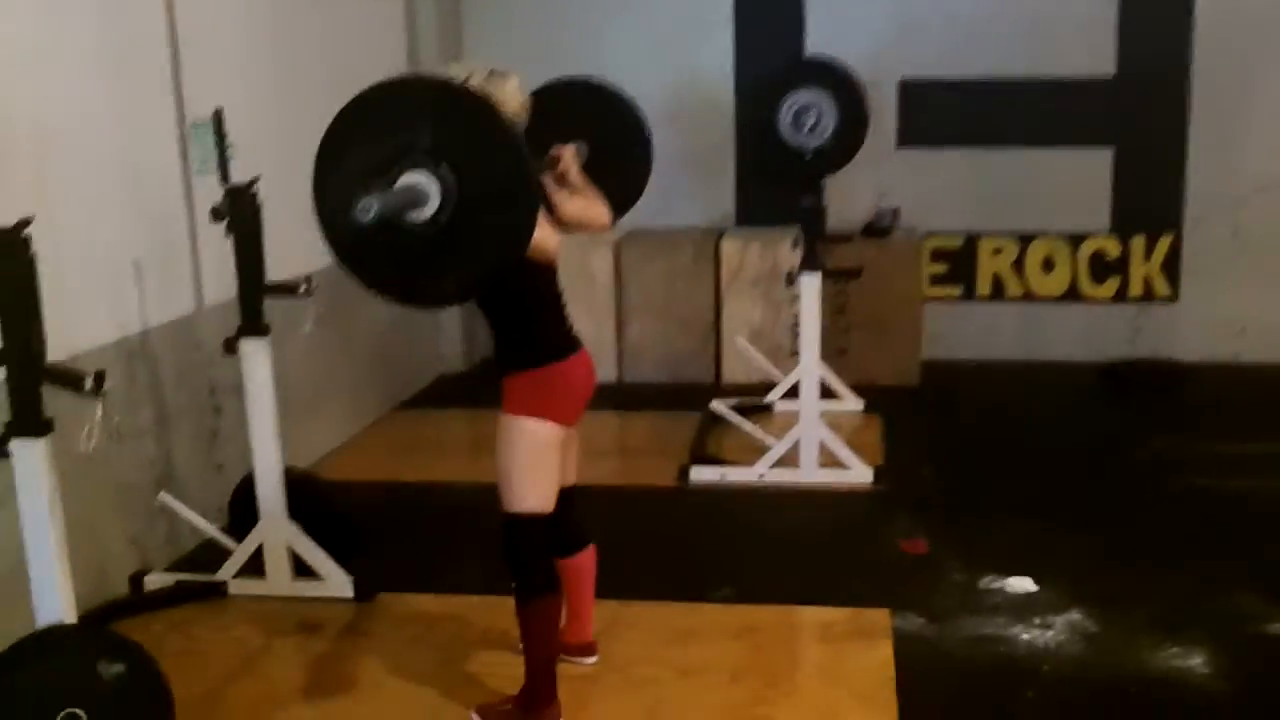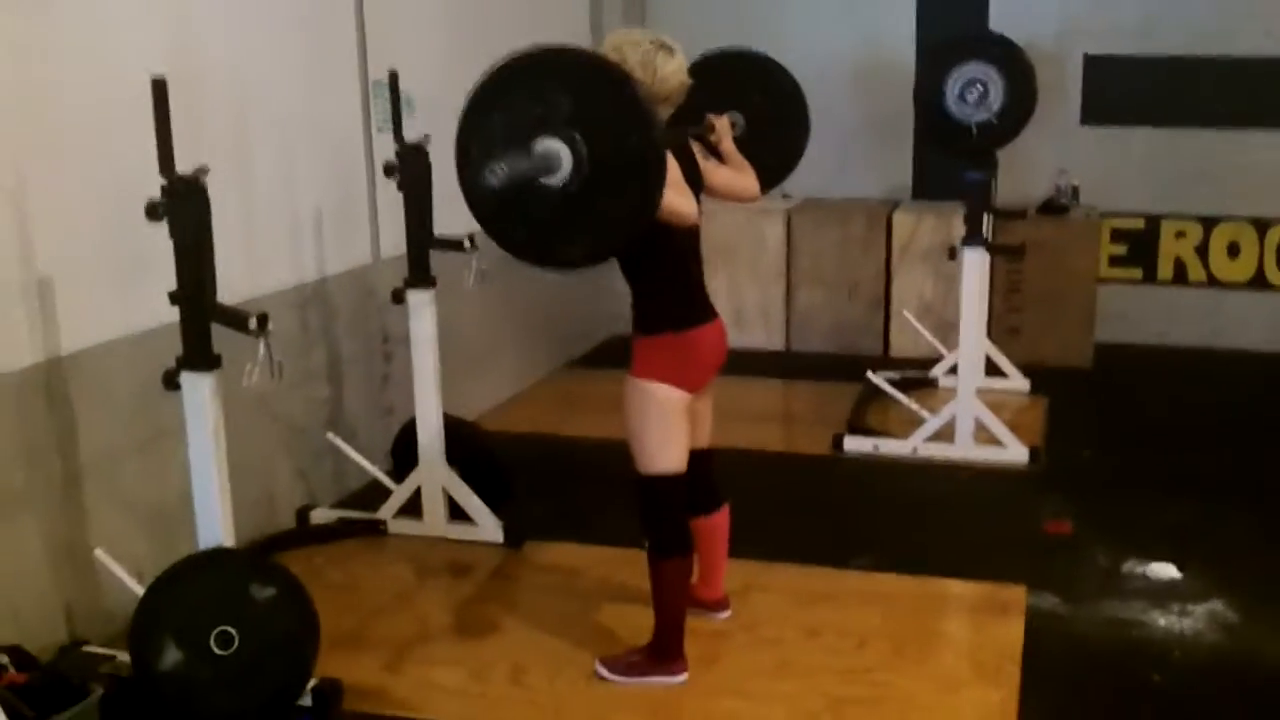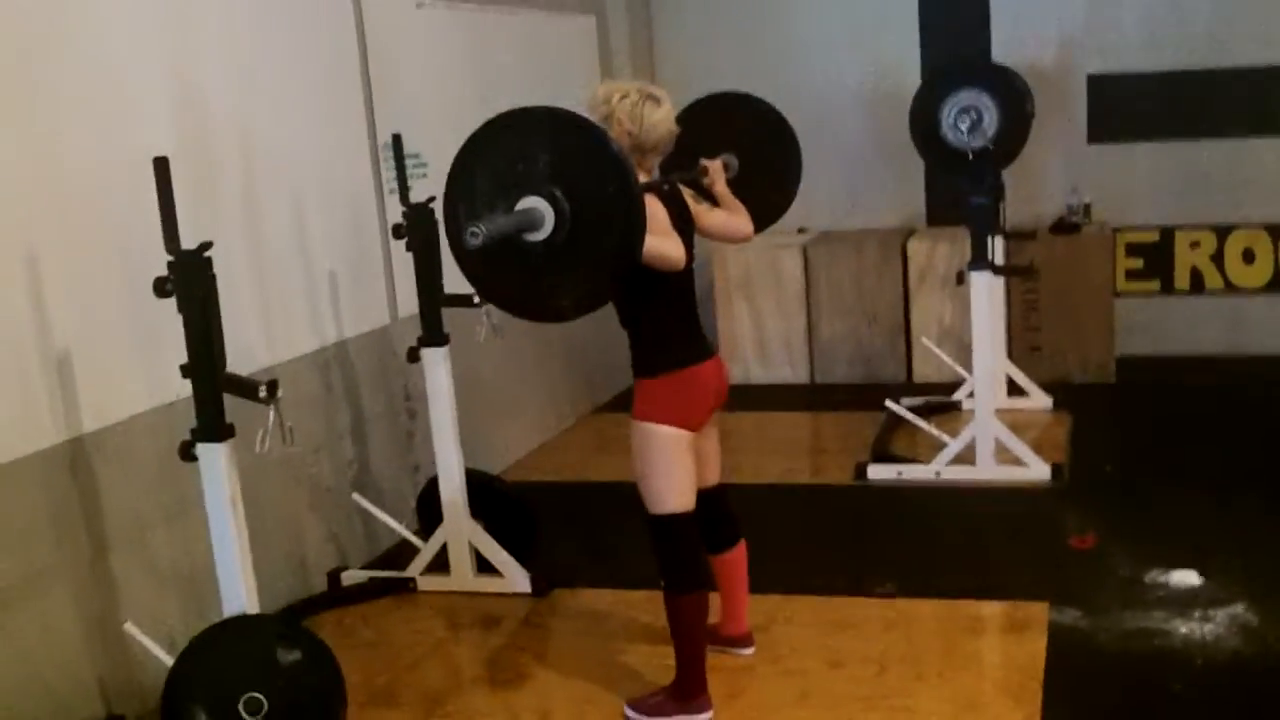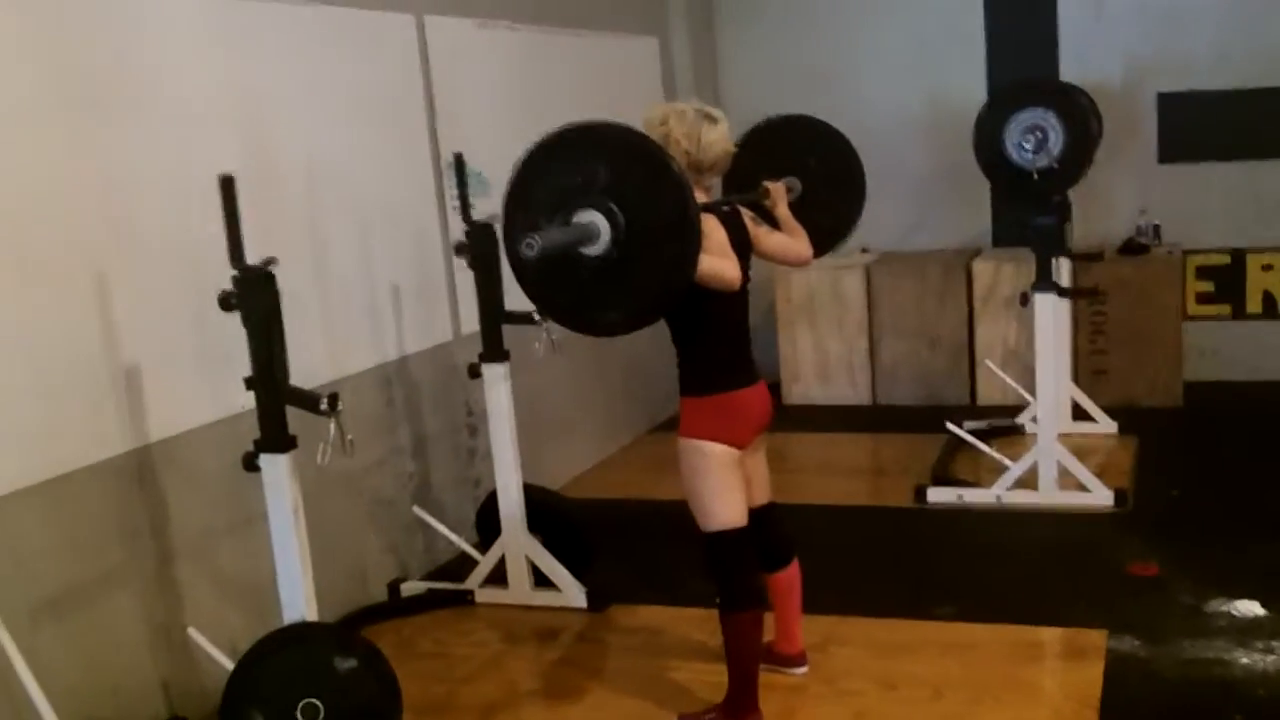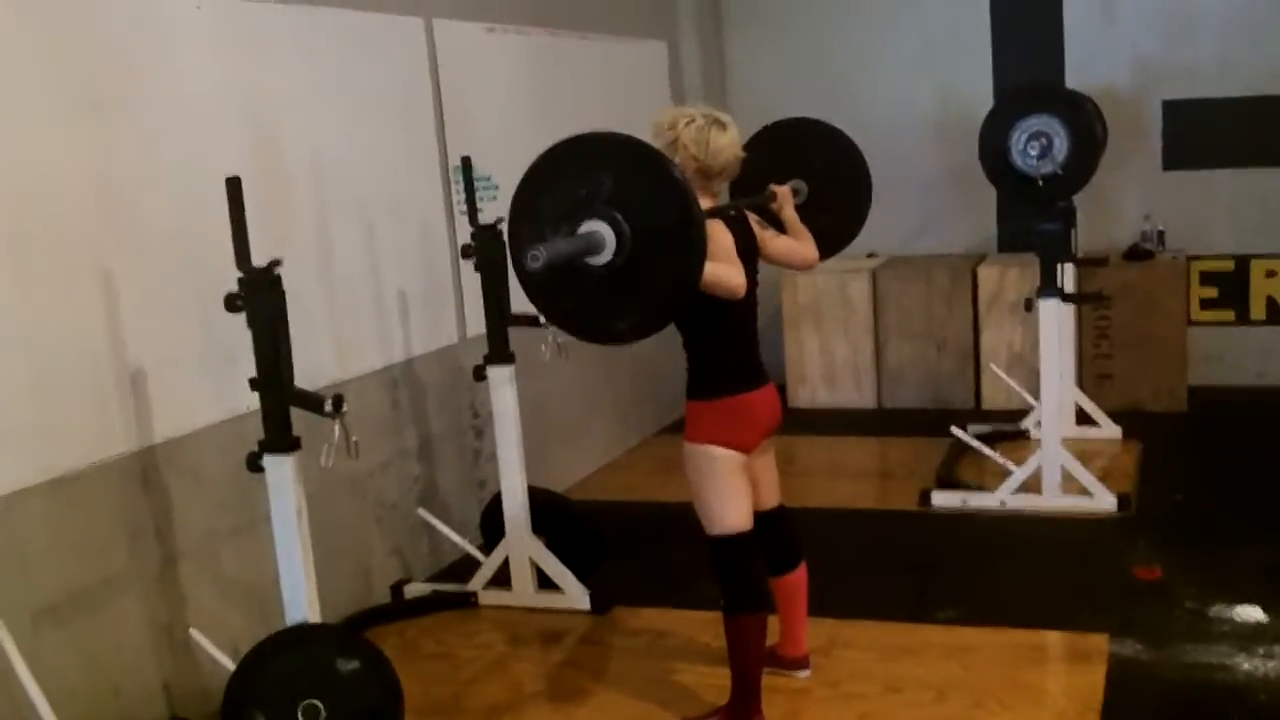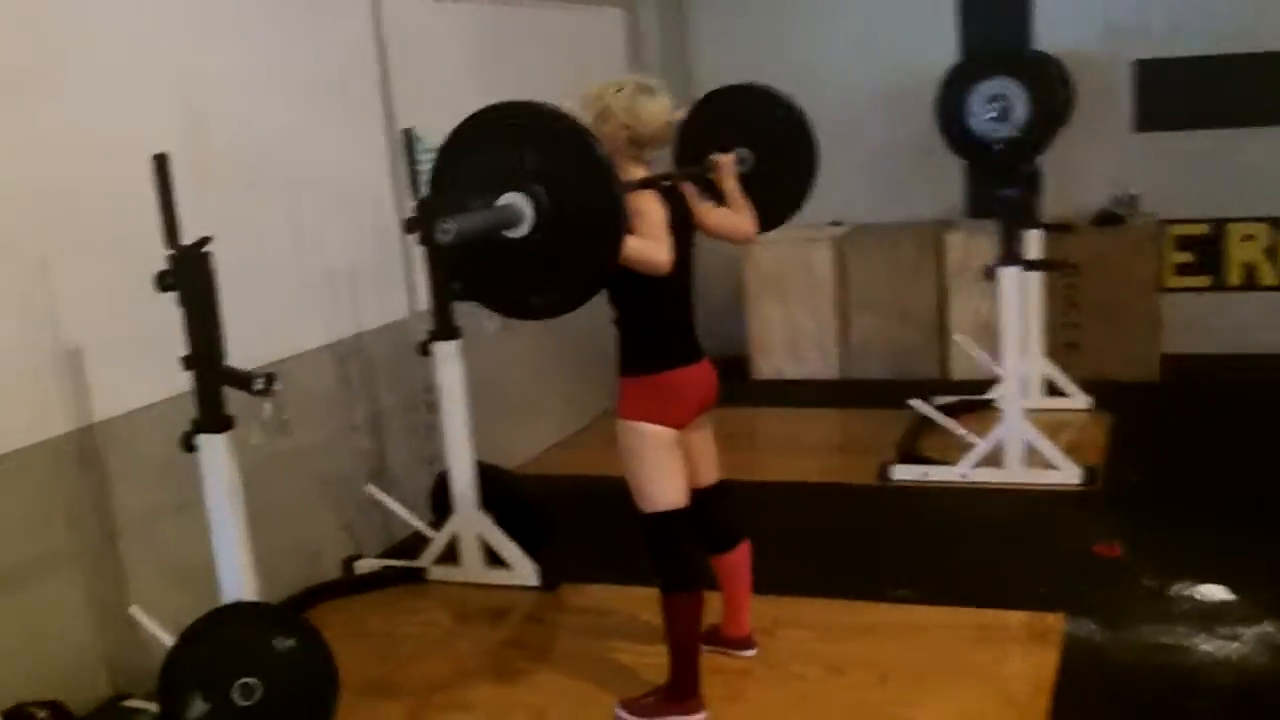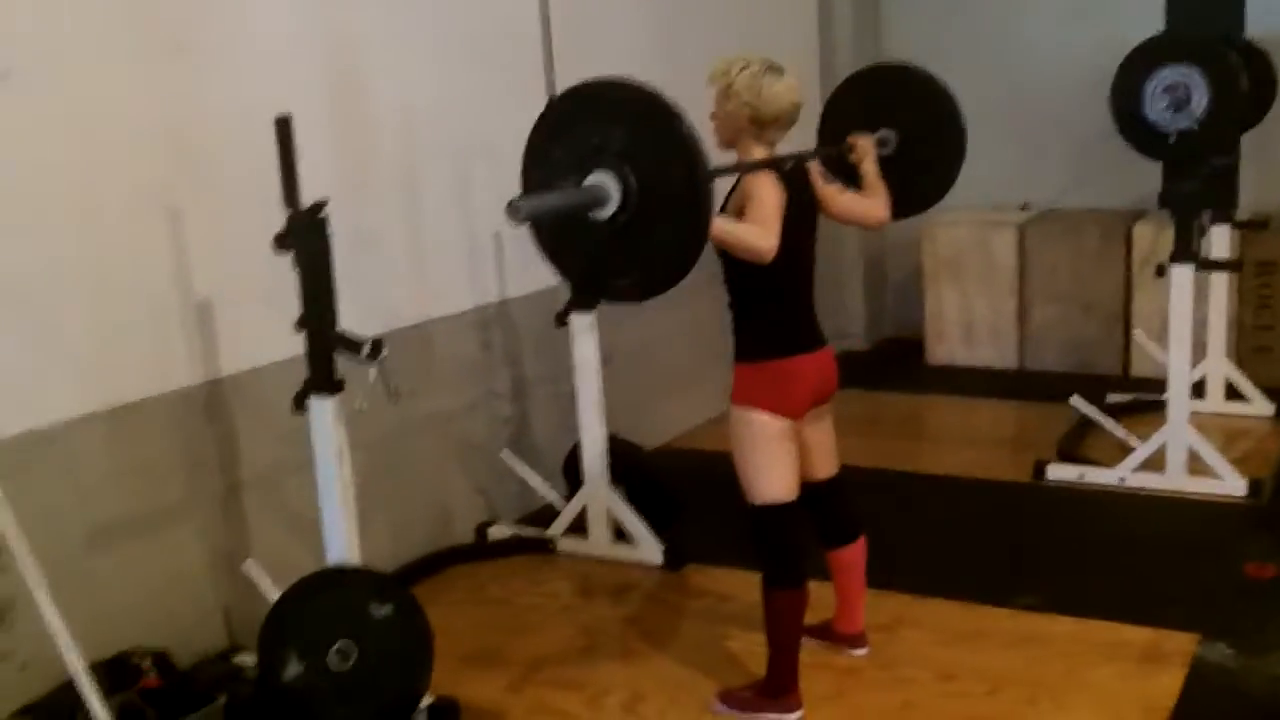
dt=0.5s
person 1, frame 1
right shoulder: (529, 178)
left elbow: (546, 244)
right elbow: (600, 215)
right wrist: (570, 170)
left hip: (538, 380)
right hip: (566, 365)
left knee: (526, 538)
right knee: (559, 514)
right ankle: (577, 634)
person 1, frame 2
right shoulder: (682, 148)
left elbow: (683, 209)
right elbow: (748, 188)
right wrist: (724, 140)
left hip: (668, 344)
right hip: (702, 330)
left knee: (661, 497)
right knee: (696, 475)
left ankle: (666, 653)
right ankle: (710, 590)
person 1, frame 3
right shoulder: (674, 193)
left elbow: (671, 254)
right elbow: (742, 227)
right wrist: (718, 181)
left hip: (668, 384)
right hip: (701, 370)
left knee: (673, 536)
right knee: (711, 508)
right ankle: (735, 626)
person 1, frame 4
left shoulder: (690, 222)
right shoulder: (732, 215)
left elbow: (726, 273)
right elbow: (800, 250)
right wrist: (779, 204)
left hip: (713, 407)
right hip: (748, 392)
left knee: (728, 553)
right knee: (763, 525)
right ankle: (788, 646)
person 1, frame 5
left shoulder: (700, 228)
right shoulder: (740, 220)
left elbow: (731, 283)
right elbow: (807, 255)
right wrist: (787, 208)
left hip: (721, 410)
right hip: (757, 396)
left knee: (735, 556)
right knee: (773, 529)
right ankle: (792, 649)
person 1, frame 6
left shoulder: (638, 200)
right shoulder: (678, 191)
left elbow: (657, 257)
right elbow: (745, 228)
right wrist: (727, 178)
left hip: (654, 387)
right hip: (693, 372)
left knee: (670, 535)
right knee: (711, 507)
right ankle: (737, 629)
person 1, frame 7
left shoulder: (758, 184)
right shoulder: (804, 173)
left elbow: (761, 246)
right elbow: (877, 211)
right wrist: (867, 160)
left hip: (771, 375)
right hip: (813, 360)
left knee: (777, 529)
right knee: (829, 498)
right ankle: (849, 625)
